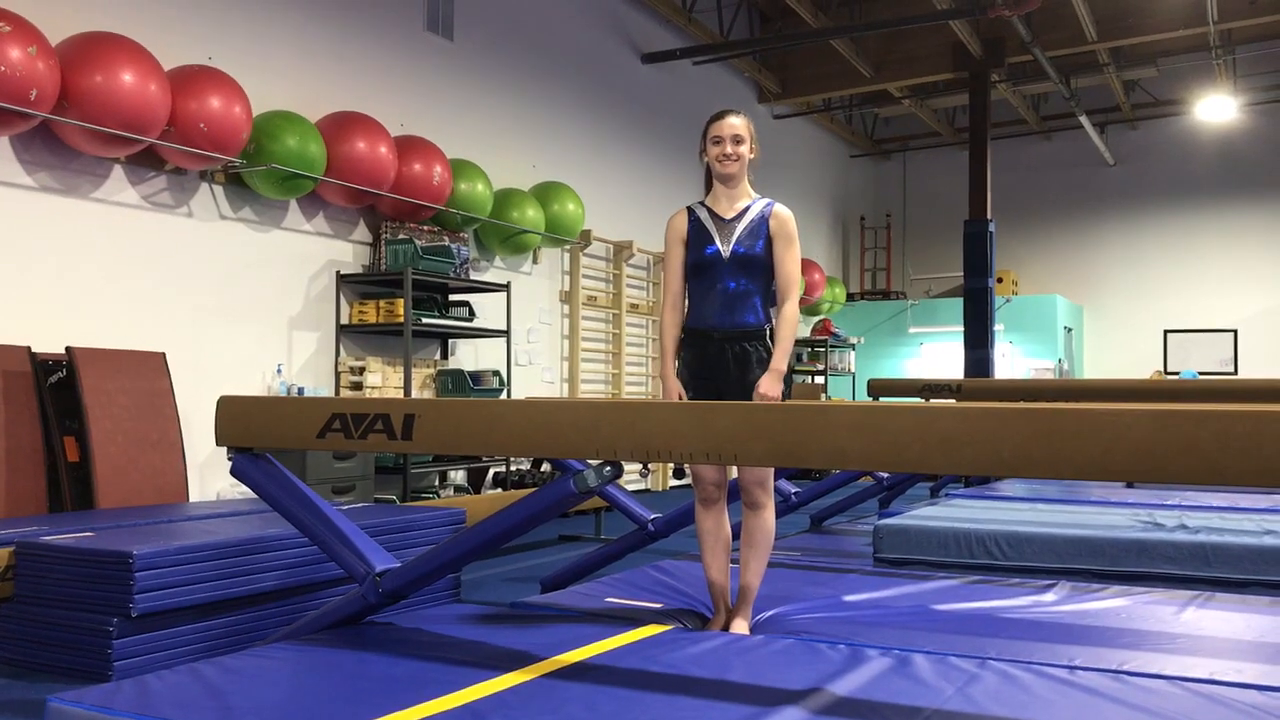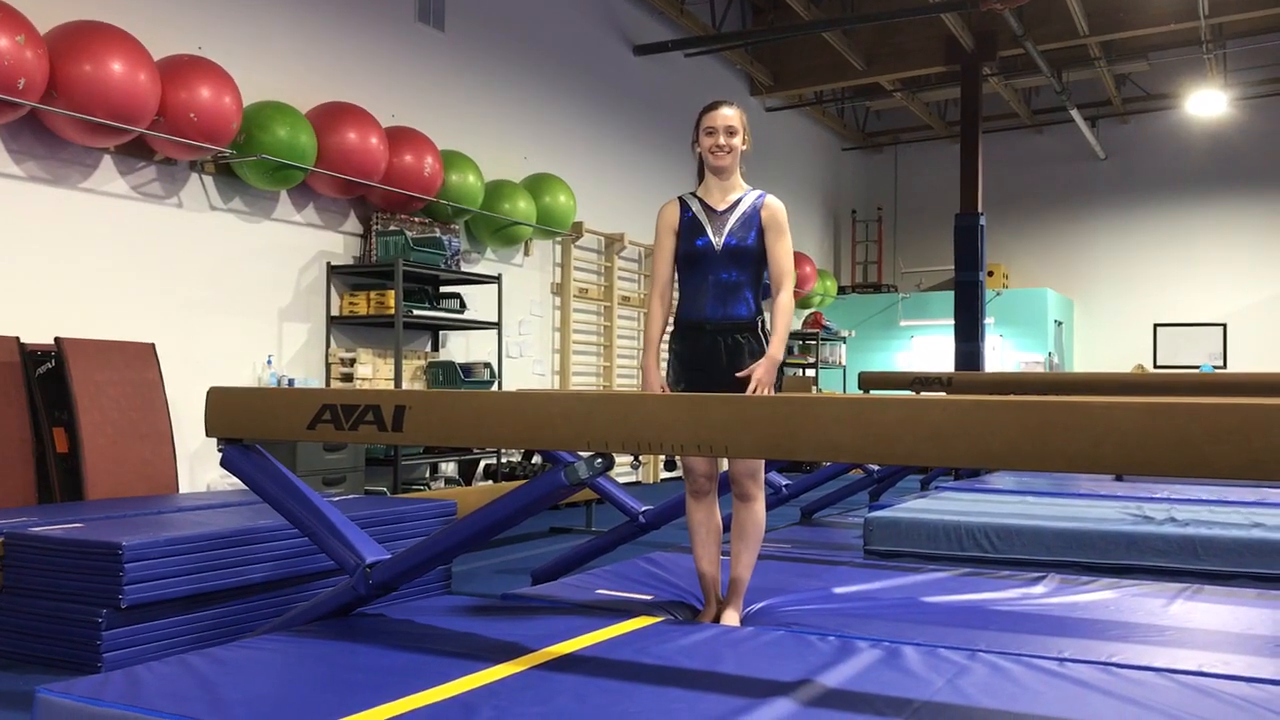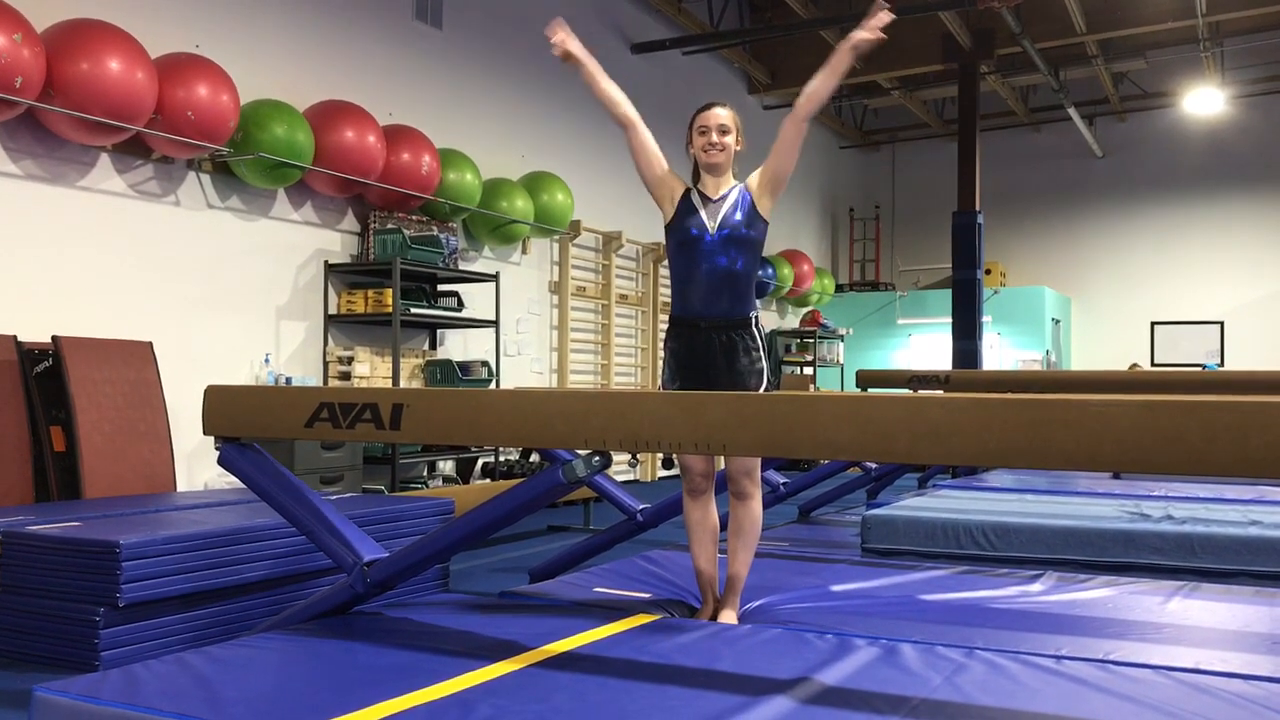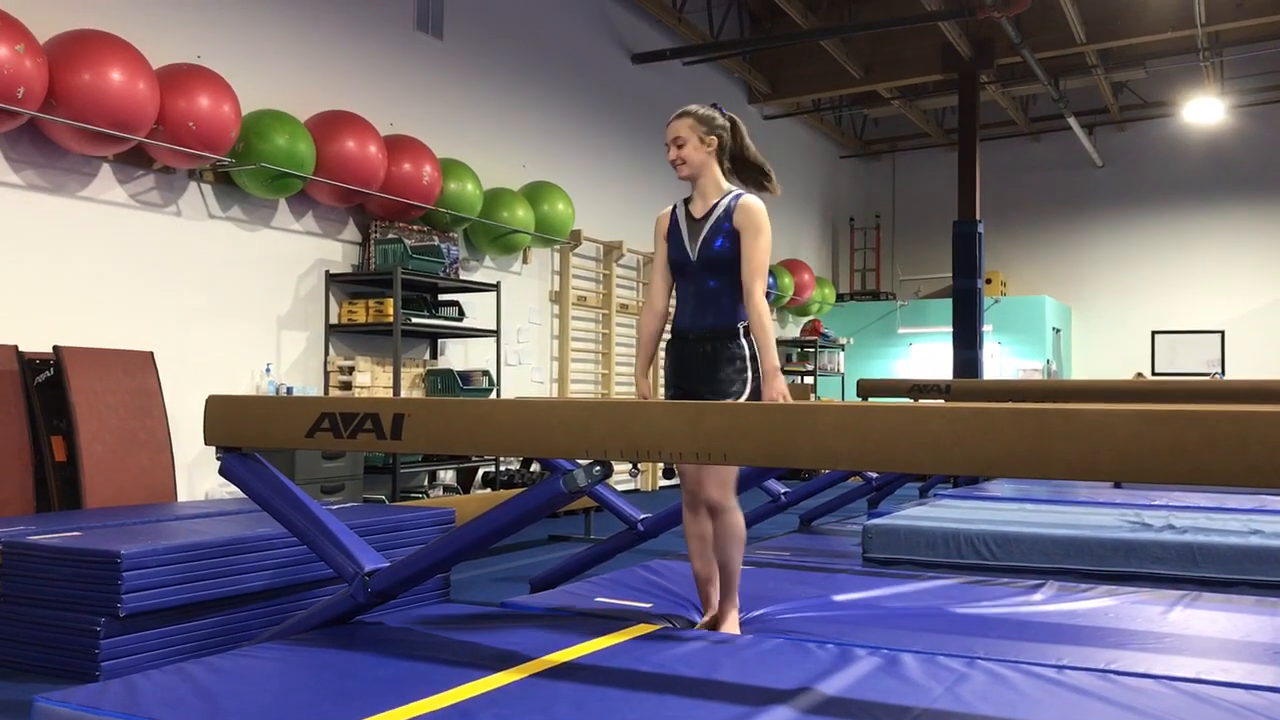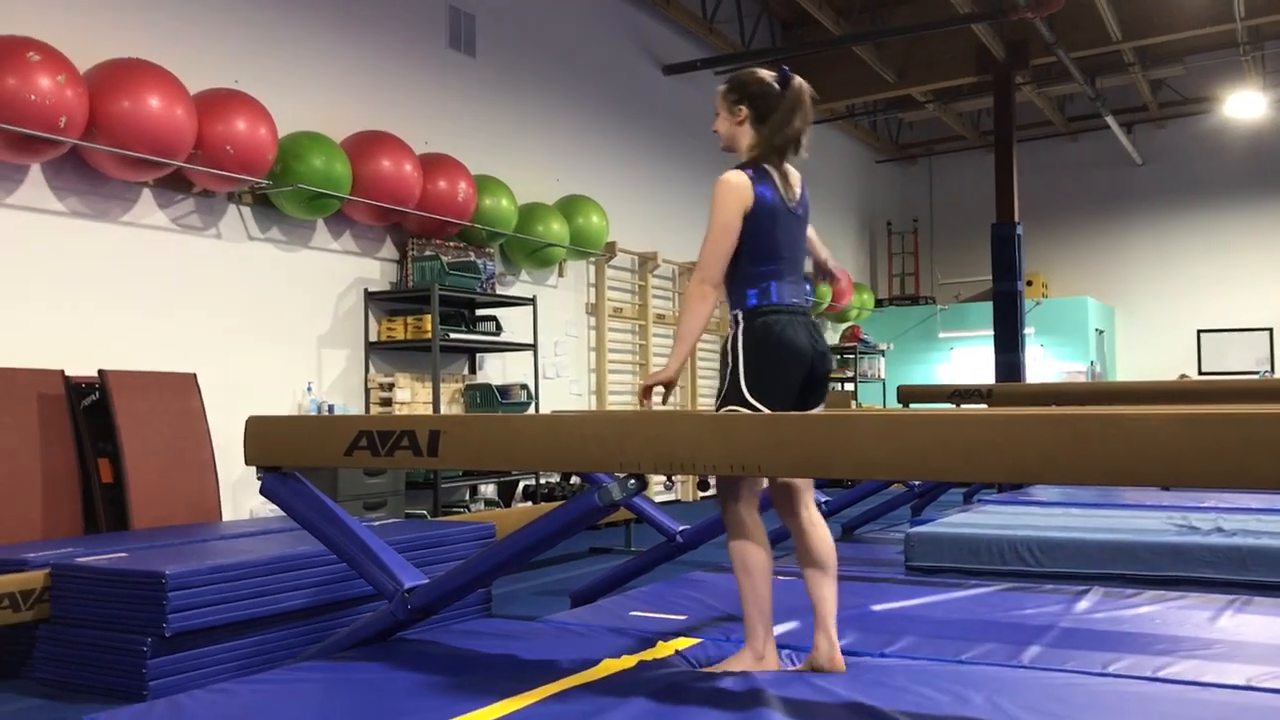
dt=1s
person 1, frame 1
left shoulder: (776, 217)
right shoulder: (683, 222)
left elbow: (788, 301)
right elbow: (672, 302)
left wrist: (776, 371)
right wrist: (668, 373)
left hip: (753, 356)
right hip: (699, 358)
left knee: (756, 489)
right knee: (708, 488)
left ankle: (743, 610)
right ankle: (718, 607)
person 1, frame 2
left shoulder: (768, 209)
right shoulder: (675, 212)
left elbow: (784, 289)
right elbow: (660, 292)
left wrist: (774, 355)
right wrist: (650, 364)
left hip: (746, 348)
right hip: (690, 349)
left knee: (747, 481)
right knee: (699, 480)
left ankle: (735, 602)
right ankle: (710, 600)
person 1, frame 3
left shoulder: (757, 192)
right shoulder: (672, 196)
left elbow: (803, 115)
right elbow: (627, 119)
right wrist: (581, 60)
left hip: (741, 345)
right hip: (686, 346)
left knee: (744, 481)
right knee: (696, 480)
left ankle: (732, 600)
right ankle: (706, 597)
person 1, frame 4
left shoulder: (747, 209)
right shoulder: (669, 220)
left elbow: (754, 296)
right elbow: (657, 299)
left wrist: (772, 370)
right wrist: (642, 369)
left hip: (730, 355)
right hip: (682, 355)
left knee: (718, 493)
right knee: (692, 495)
left ankle: (731, 606)
right ankle: (708, 606)
person 1, frame 5
left shoulder: (736, 182)
right shoulder: (792, 180)
left elbow: (708, 281)
left wrist: (675, 361)
right wrist: (826, 266)
left hip: (762, 340)
right hip: (808, 340)
left knee: (739, 501)
right knee: (797, 498)
left ankle: (759, 650)
right ankle: (826, 644)
